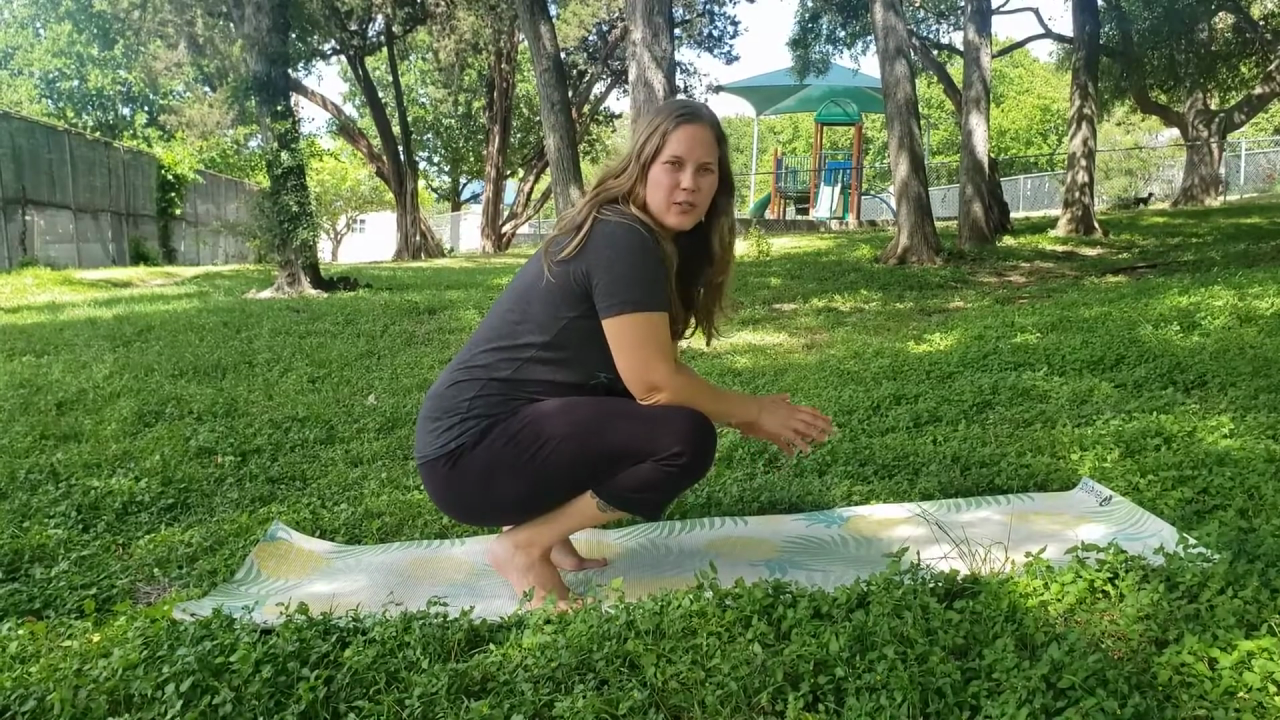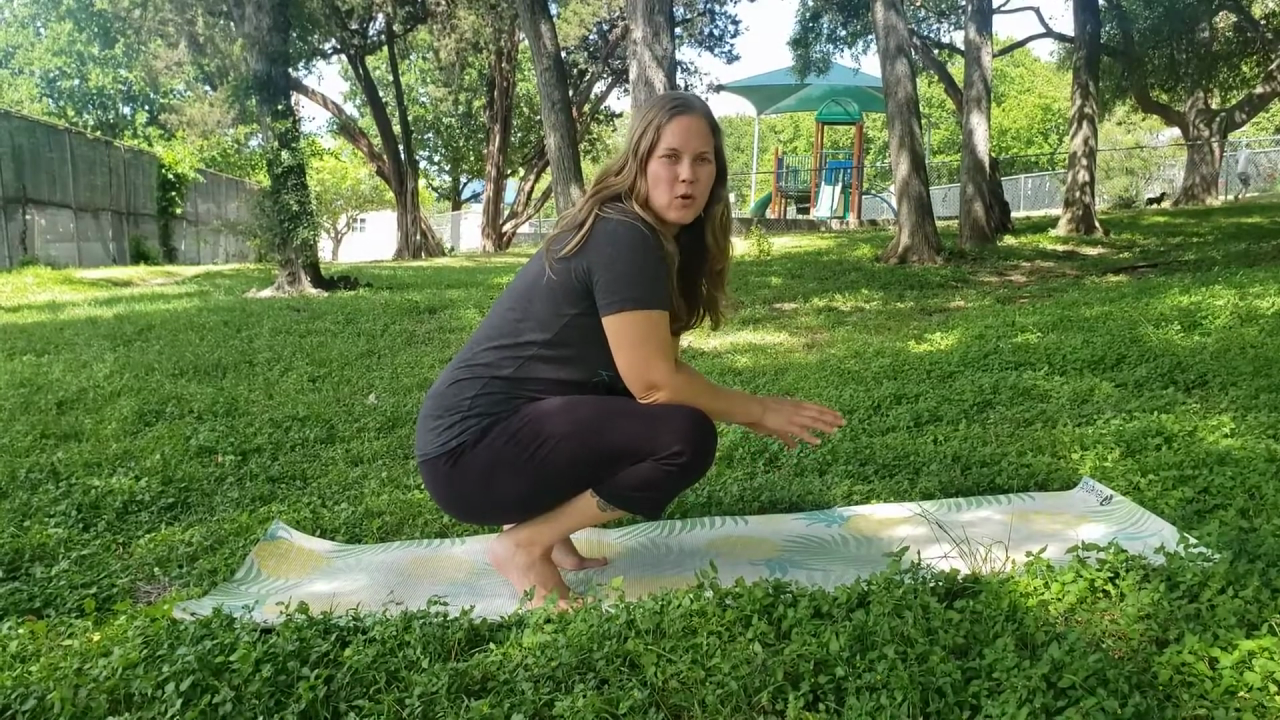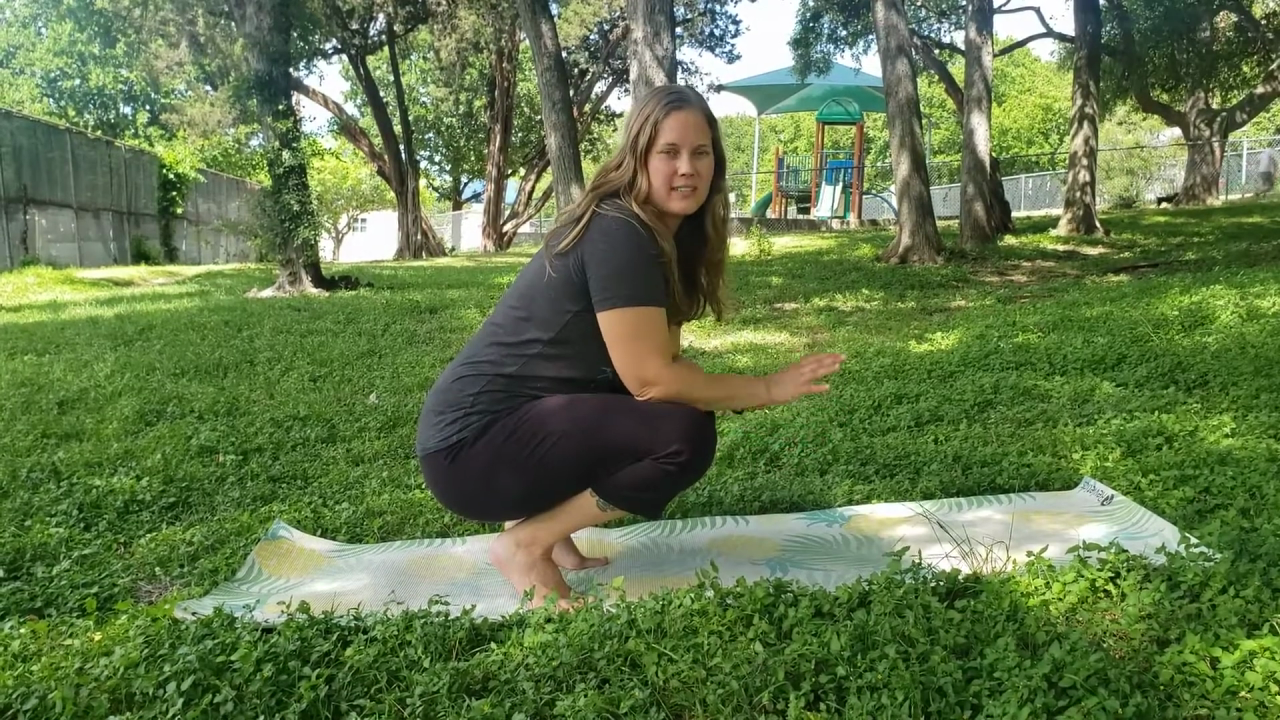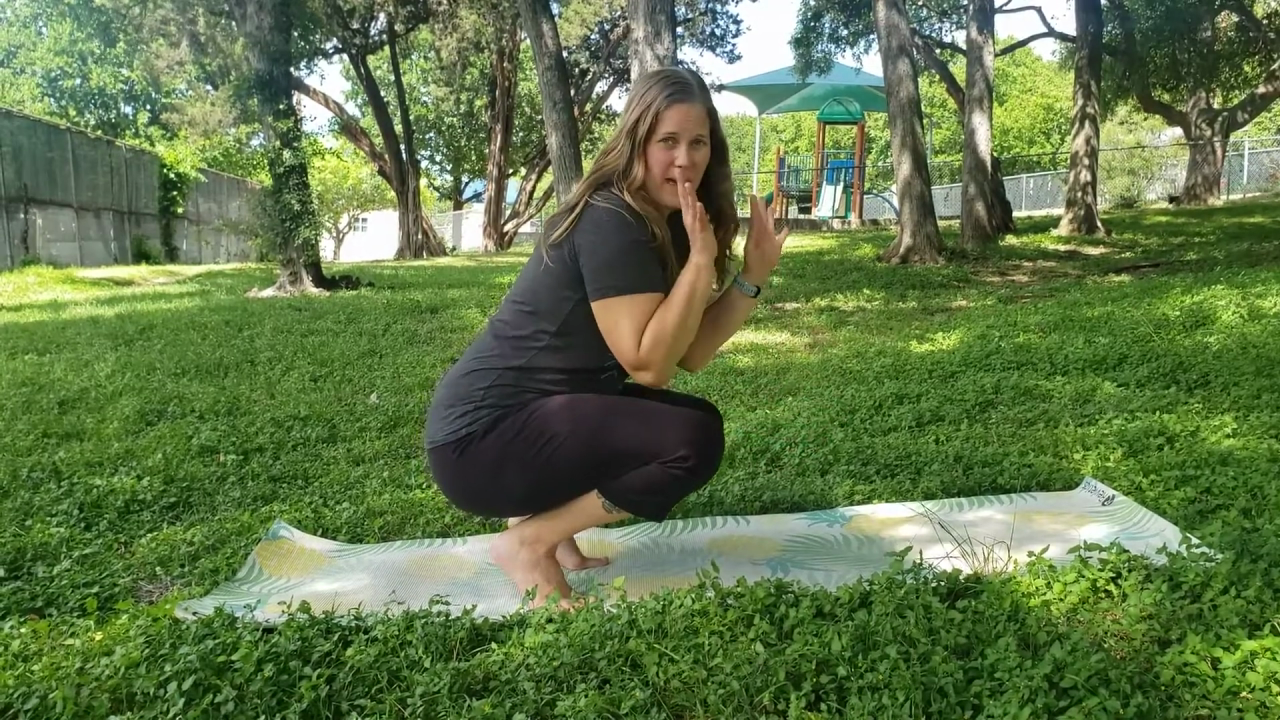
dt=0.5s
person 1, frame 1
left shoulder: (660, 240)
right shoulder: (622, 240)
left elbow: (661, 369)
right elbow: (655, 384)
left wrist: (743, 413)
right wrist: (754, 411)
left hip: (520, 423)
right hip: (471, 448)
left knee: (677, 413)
right knee: (686, 438)
left ankle: (541, 524)
right ankle: (524, 545)
person 1, frame 2
left shoulder: (660, 238)
right shoulder: (622, 238)
left elbow: (661, 365)
right elbow: (655, 383)
left wrist: (747, 410)
right wrist: (759, 410)
left hip: (523, 423)
right hip: (470, 448)
left knee: (680, 410)
right knee: (686, 438)
left ankle: (539, 518)
right ankle: (524, 543)
person 1, frame 3
left shoulder: (666, 235)
right shoulder: (618, 234)
left elbow: (662, 363)
right elbow: (652, 377)
left wrist: (747, 390)
right wrist: (763, 391)
left hip: (528, 420)
right hip: (474, 446)
left knee: (687, 411)
right knee: (684, 438)
left ankle: (540, 516)
right ankle: (524, 544)
person 1, frame 4
left shoulder: (662, 224)
right shoulder: (610, 223)
left elbow: (690, 352)
right elbow: (649, 364)
left wrist: (752, 275)
right wrist: (701, 260)
left hip: (537, 416)
right hip: (482, 438)
left knee: (697, 418)
right knee: (694, 441)
left ankle: (543, 516)
right ankle: (529, 542)
